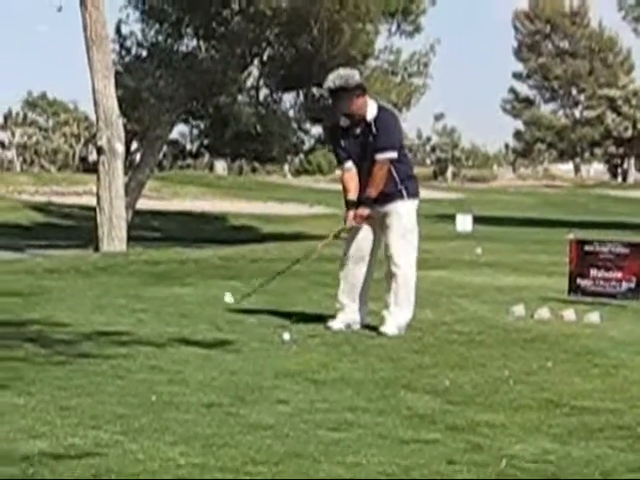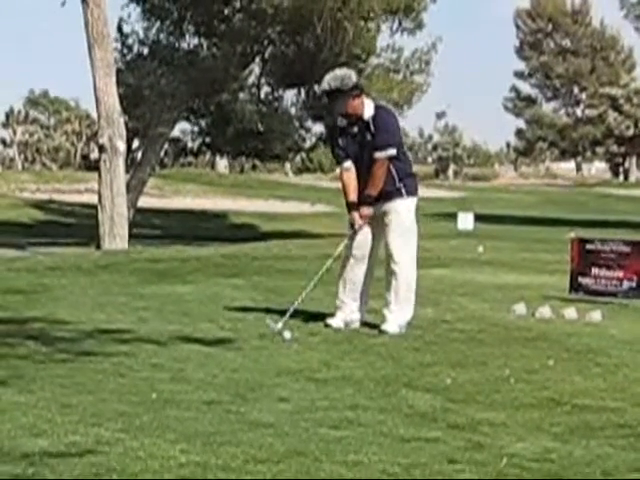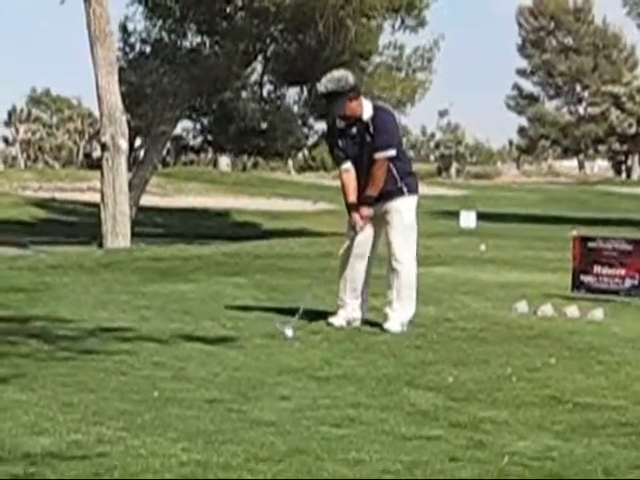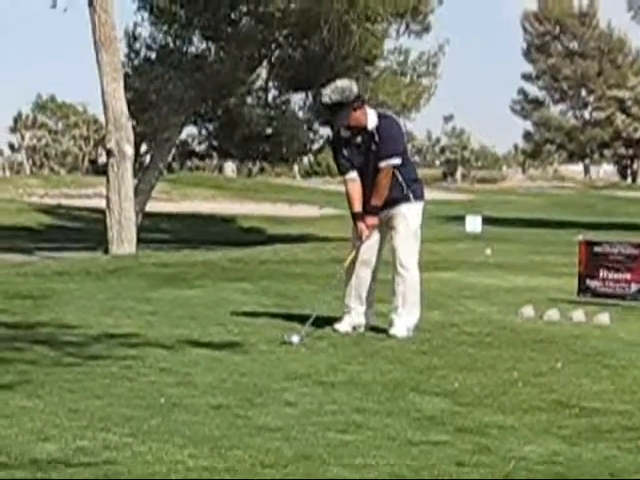
dt=0.3s
person 1, frame 1
left shoulder: (385, 118)
right shoulder: (339, 128)
left elbow: (382, 165)
right elbow: (348, 169)
left wrist: (365, 202)
right wrist: (351, 205)
left hip: (398, 197)
right hip: (365, 202)
left knee: (400, 258)
right knee: (354, 256)
left ankle: (397, 318)
right ankle: (351, 313)
person 1, frame 2
left shoulder: (382, 117)
right shoulder: (337, 128)
left elbow: (382, 163)
right elbow: (347, 169)
left wrist: (367, 201)
right wrist: (353, 206)
left hip: (397, 195)
right hip: (365, 201)
left knee: (399, 257)
right knee: (355, 254)
left ankle: (397, 317)
right ankle: (349, 312)
person 1, frame 3
left shoulder: (382, 117)
right shoulder: (336, 128)
left elbow: (381, 164)
right elbow: (346, 170)
left wrist: (368, 202)
right wrist: (353, 207)
left hip: (397, 194)
right hip: (364, 200)
left knee: (400, 255)
right knee: (355, 253)
left ankle: (399, 316)
right ankle: (351, 310)
person 1, frame 4
left shoulder: (387, 125)
right shoulder: (340, 138)
left elbow: (386, 172)
right elbow: (351, 179)
left wrist: (373, 211)
right wrist: (359, 216)
left hip: (404, 200)
right hip: (370, 207)
left knee: (404, 260)
right knee: (361, 259)
left ankle: (404, 320)
right ankle: (355, 316)
